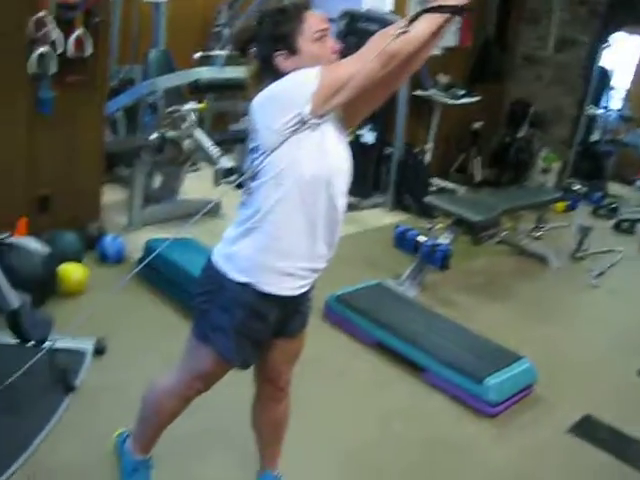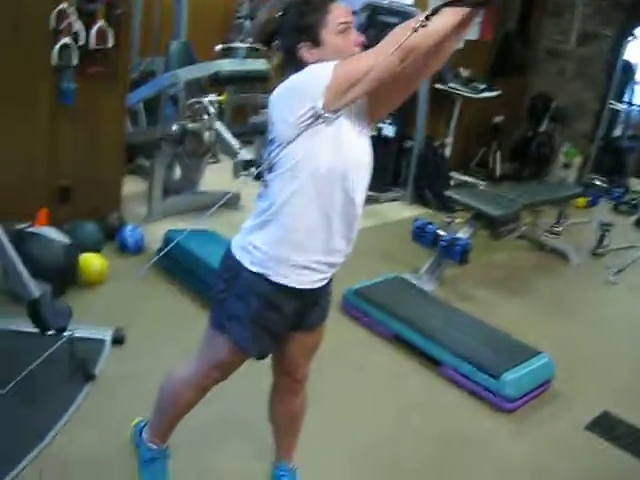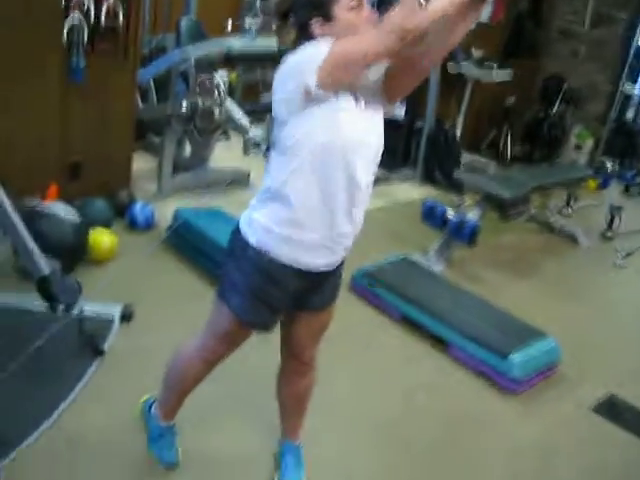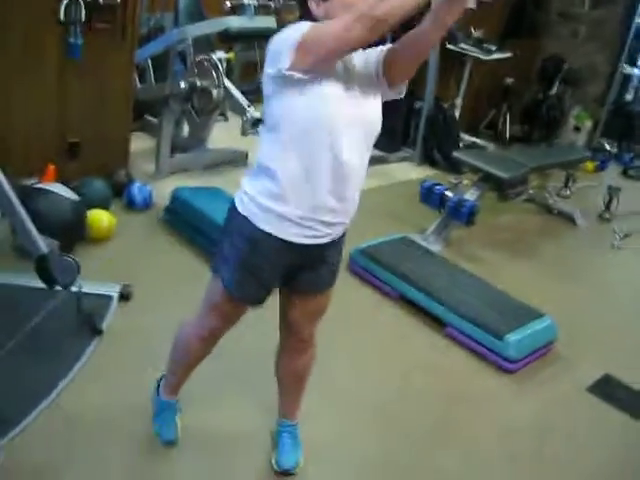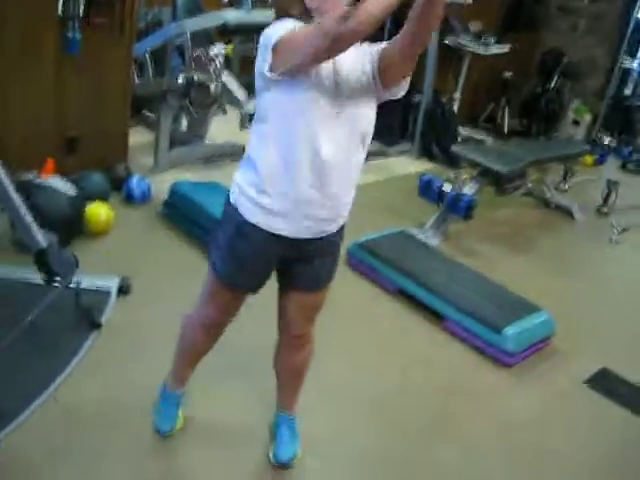
dt=0.1s
person 1, frame 1
left shoulder: (329, 110)
right shoulder: (281, 99)
left elbow: (391, 73)
right elbow: (382, 56)
left hip: (293, 286)
right hip: (245, 281)
left knee: (276, 386)
right knee: (192, 381)
person 1, frame 2
left shoulder: (353, 105)
right shoulder: (299, 92)
left elbow: (415, 68)
right elbow: (399, 51)
left hip: (313, 279)
right hip: (263, 274)
left knee: (293, 378)
right knee: (208, 370)
right ankle: (151, 439)
person 1, frame 3
left shoulder: (372, 84)
right shoulder: (302, 68)
left elbow: (423, 50)
left hip: (325, 257)
right hip: (269, 249)
left knee: (302, 356)
right knee: (214, 348)
right ankle: (160, 414)
person 1, frame 4
left shoulder: (372, 67)
right shoulder: (291, 44)
left elbow: (420, 39)
left hip: (325, 236)
right hip: (264, 225)
left knee: (300, 336)
right knee: (212, 321)
left ankle: (287, 424)
right ankle: (166, 392)
person 1, frame 5
left shoulder: (372, 61)
left elbow: (409, 48)
right elbow: (331, 39)
left hip: (321, 231)
right hip: (255, 217)
left knee: (297, 333)
right knee: (212, 315)
left ankle: (286, 418)
right ankle: (172, 388)
